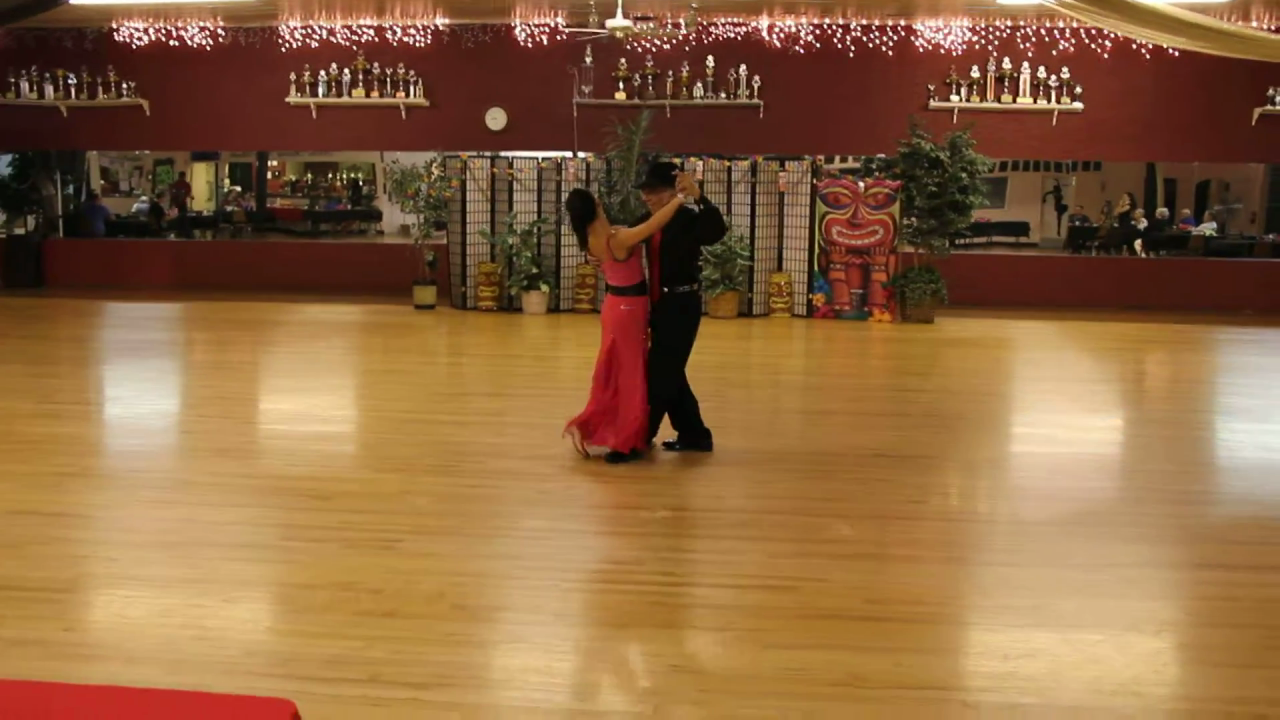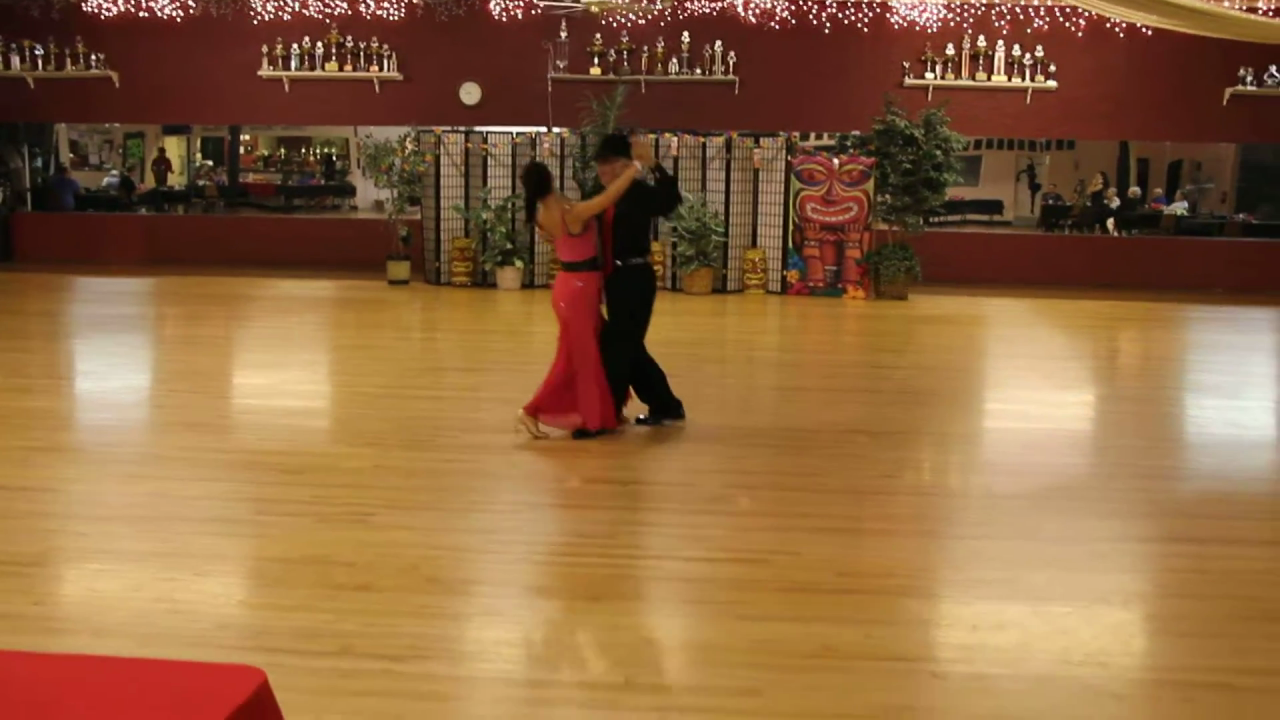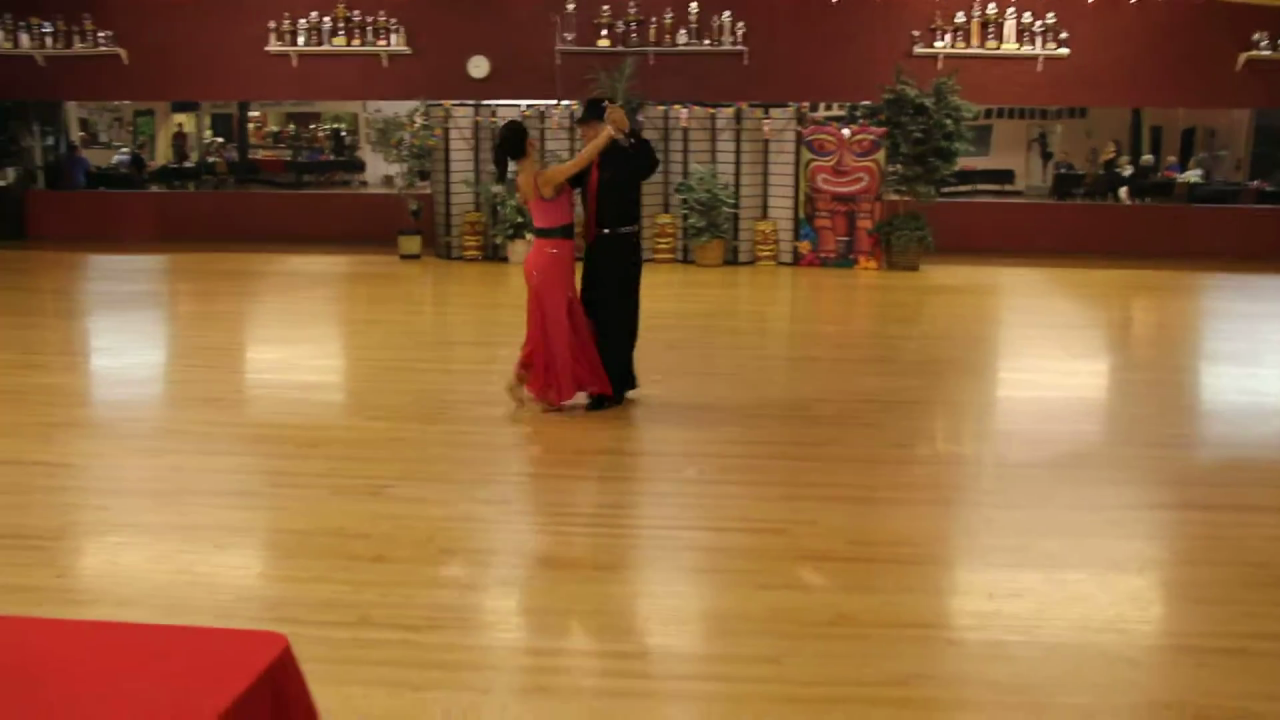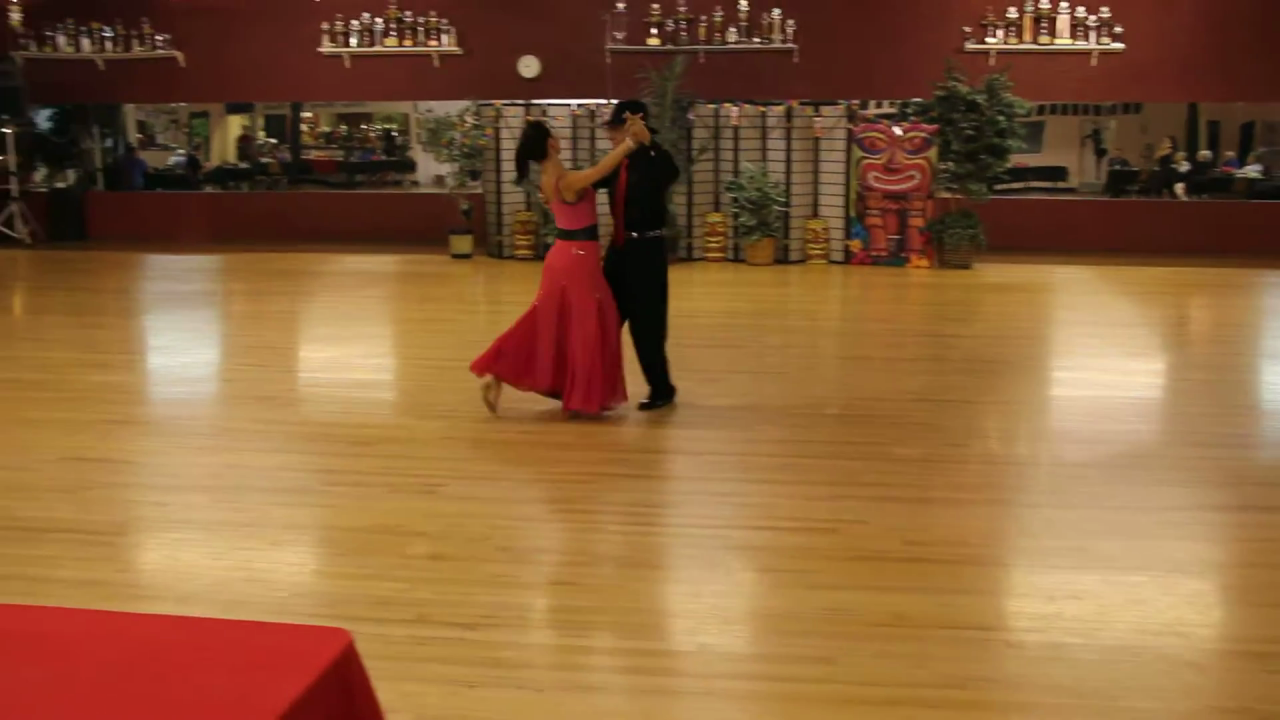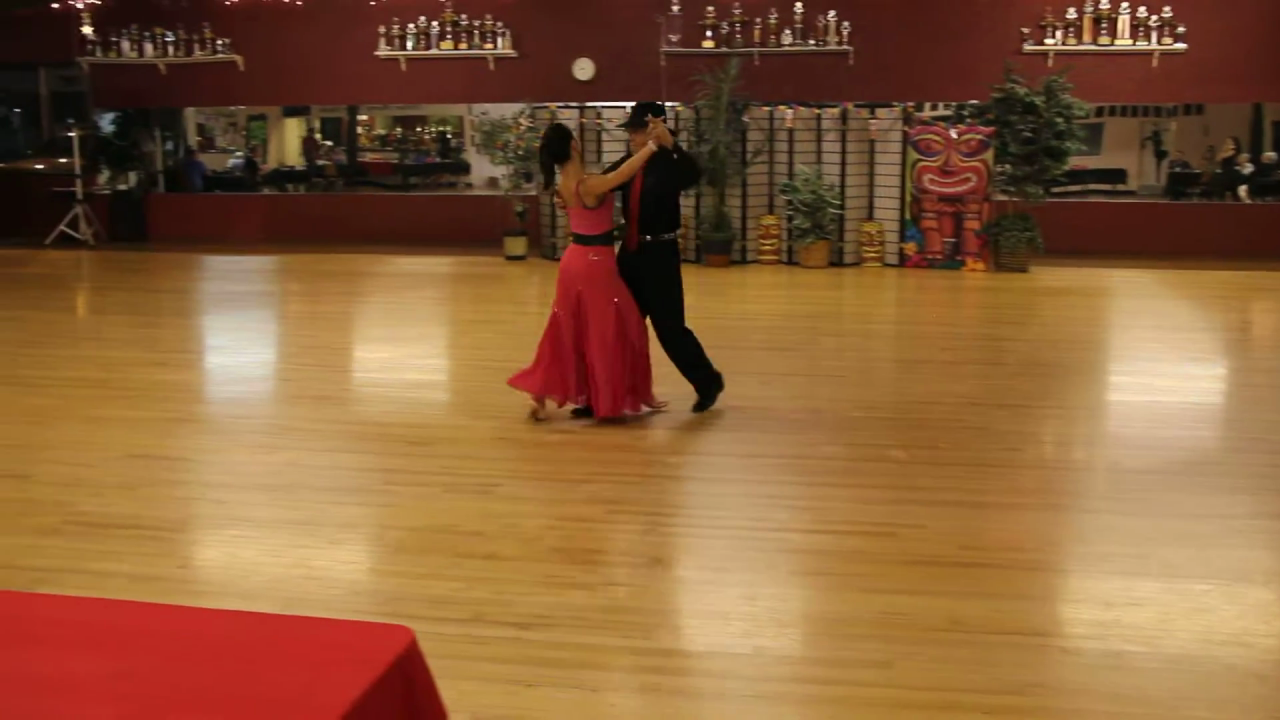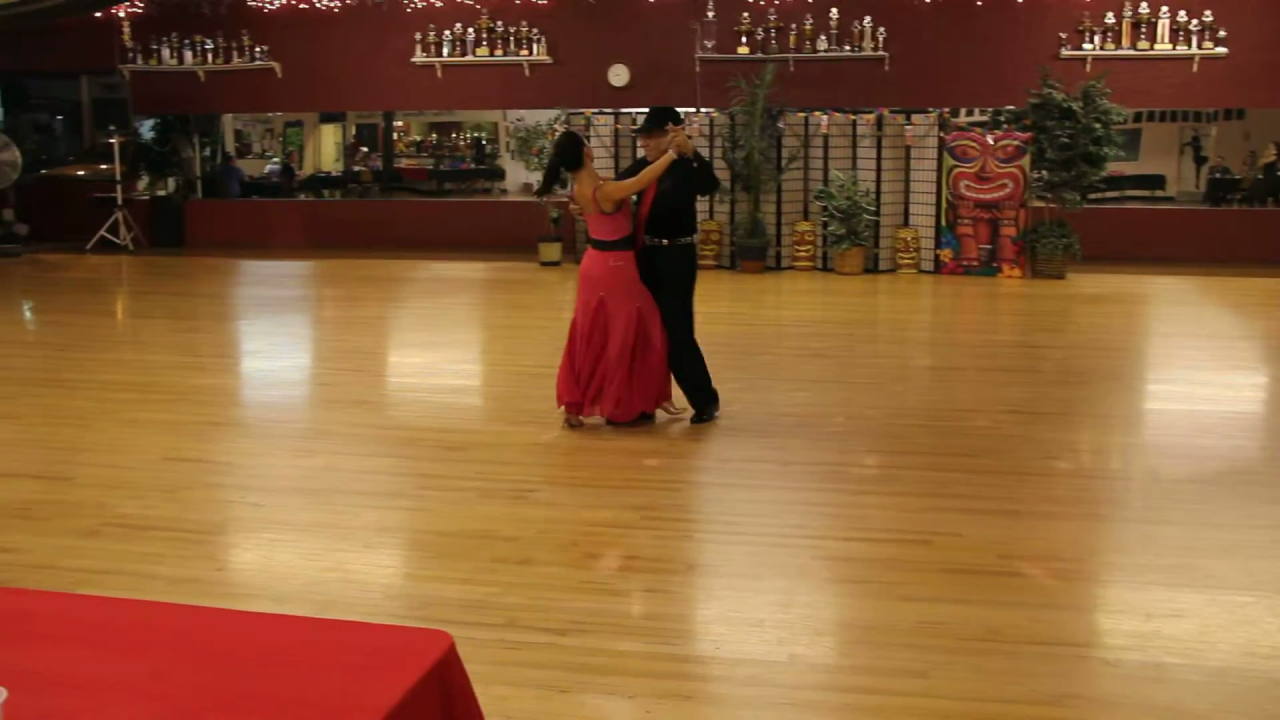
dt=0.3s
person 1, frame 1
left shoulder: (689, 220)
right shoulder: (651, 221)
left elbow: (716, 230)
left wrist: (697, 197)
left hip: (681, 304)
right hip: (662, 303)
left knee: (660, 372)
right knee: (669, 371)
right ankle: (695, 434)
person 1, frame 2
left shoulder: (640, 193)
left elbow: (671, 200)
left wrist: (653, 166)
left hip: (635, 277)
right hip: (616, 277)
left knee: (615, 348)
right knee: (628, 347)
right ankle: (665, 405)
person 1, frame 3
left shoulder: (624, 158)
right shoulder: (589, 161)
left elbow: (649, 163)
left wrist: (627, 130)
left hip: (621, 246)
right hip: (597, 245)
left knee: (617, 318)
right knee: (593, 314)
left ankle: (612, 389)
right ankle: (621, 376)
person 1, frame 4
left shoulder: (650, 163)
right shoulder: (616, 162)
left elbow: (672, 173)
left wrist: (646, 141)
left hip: (647, 250)
right hip: (620, 248)
left knee: (647, 322)
left ankle: (661, 389)
person 1, frame 5
left shoulder: (667, 164)
right shoulder: (627, 163)
left elbow: (692, 176)
left wrist: (669, 143)
left hip: (659, 253)
right hip: (631, 250)
left knee: (669, 325)
left ankle: (708, 381)
person 1, frame 6
left shoulder: (683, 169)
right shoulder: (640, 167)
left elbow: (709, 185)
left wrist: (689, 151)
left hip: (676, 257)
right hip: (647, 255)
left knee: (677, 330)
left ankle: (705, 398)
person 2, frame 1
left shoulder: (592, 241)
right shoulder: (619, 239)
right elbow: (656, 222)
right wrist: (682, 196)
left hip: (616, 306)
right hip: (629, 310)
left knee: (616, 375)
right knee: (629, 377)
person 2, frame 2
left shoulder: (542, 216)
right shoulder: (574, 214)
right elbow: (611, 194)
right wrist: (637, 166)
left hip: (567, 284)
right hip: (580, 288)
left knee: (583, 352)
right knee: (581, 354)
left ankle: (589, 415)
person 2, frame 3
left shoulder: (523, 179)
right shoulder: (545, 178)
right elbow: (582, 159)
right wrist: (610, 131)
left hip: (541, 254)
right hip: (554, 257)
left knee: (550, 324)
right knee: (559, 325)
left ankle: (524, 377)
right ankle: (548, 392)
person 2, frame 4
left shoulder: (547, 179)
right shoulder: (568, 181)
left elbow: (593, 176)
right elbow: (602, 168)
right wrist: (631, 141)
left hip: (561, 255)
right hip: (580, 258)
left knee: (544, 322)
right knee: (590, 325)
left ankle: (497, 375)
right ankle: (587, 396)
person 2, frame 5
left shoulder: (563, 184)
right shoulder: (588, 185)
right elbow: (624, 172)
right wrist: (652, 145)
left hip: (574, 260)
right hip: (596, 263)
left knee: (566, 330)
right knee: (617, 328)
left ankle: (541, 396)
right ankle: (624, 398)
person 2, frame 6
left shoulder: (578, 190)
right shoulder: (605, 191)
right elbow: (642, 180)
right wrist: (673, 152)
left hip: (594, 265)
right hip: (617, 268)
left knee: (590, 337)
right knee: (645, 332)
left ankle: (574, 406)
right ankle: (651, 400)
